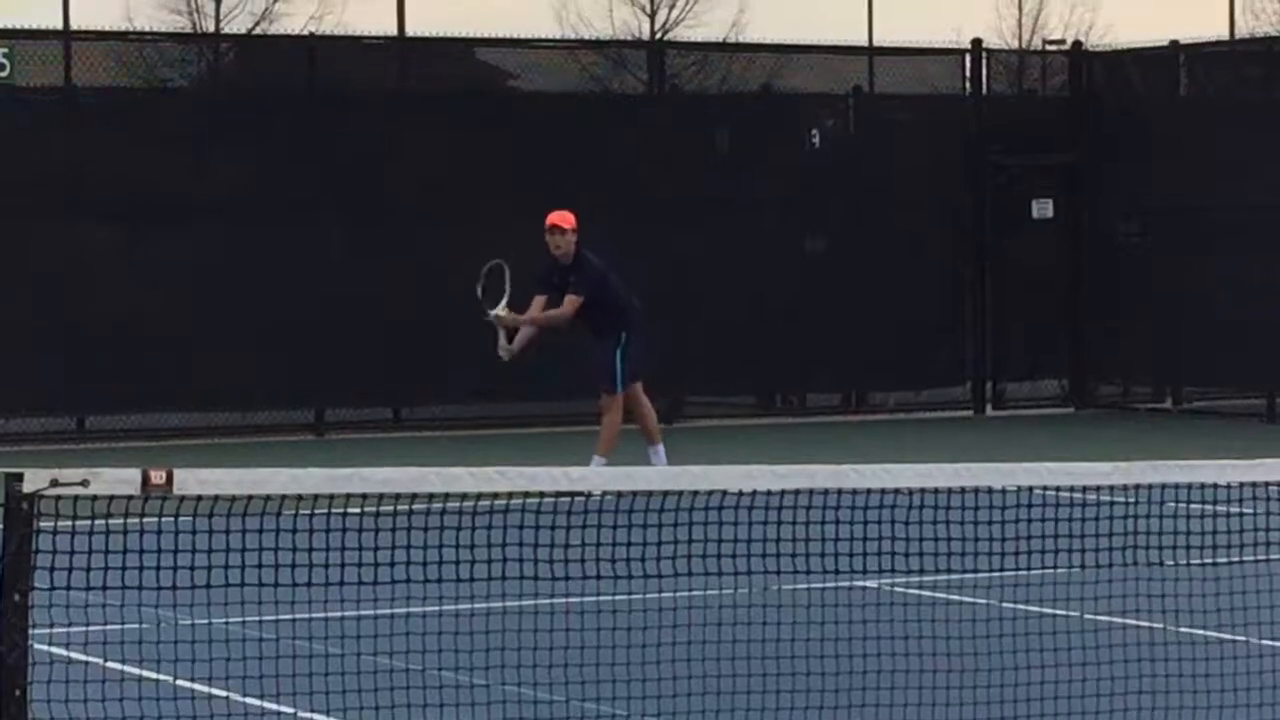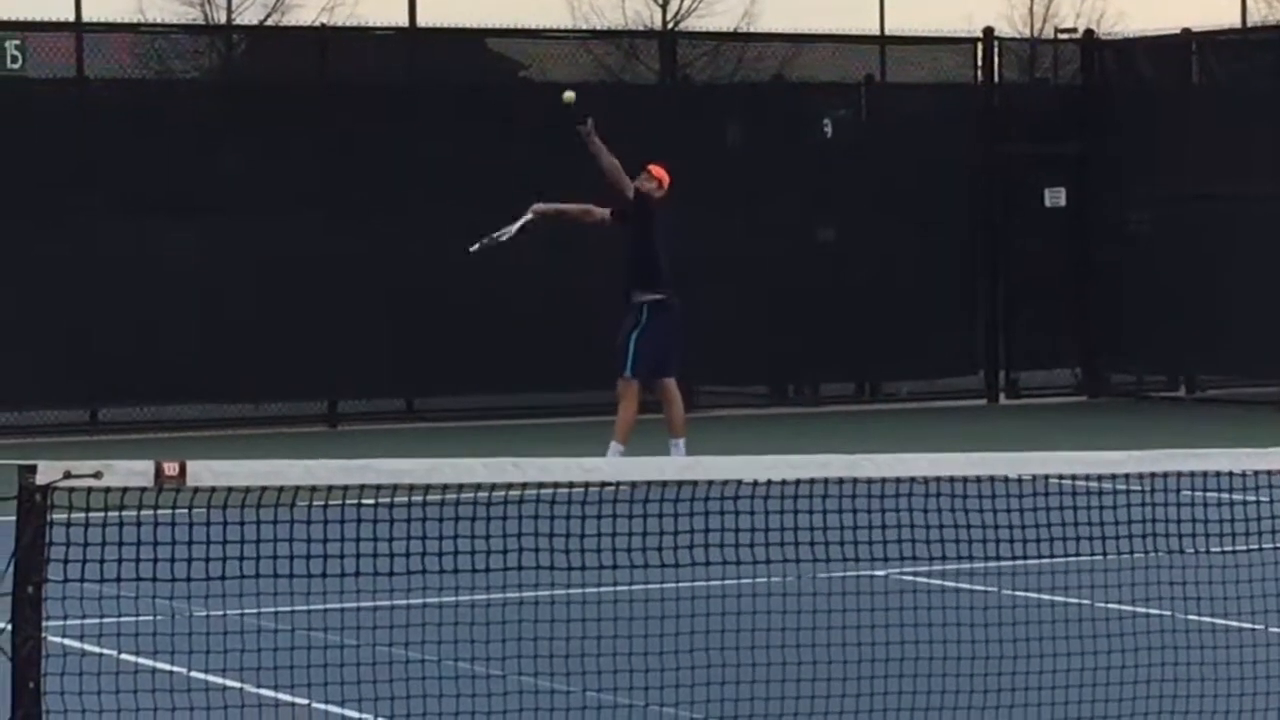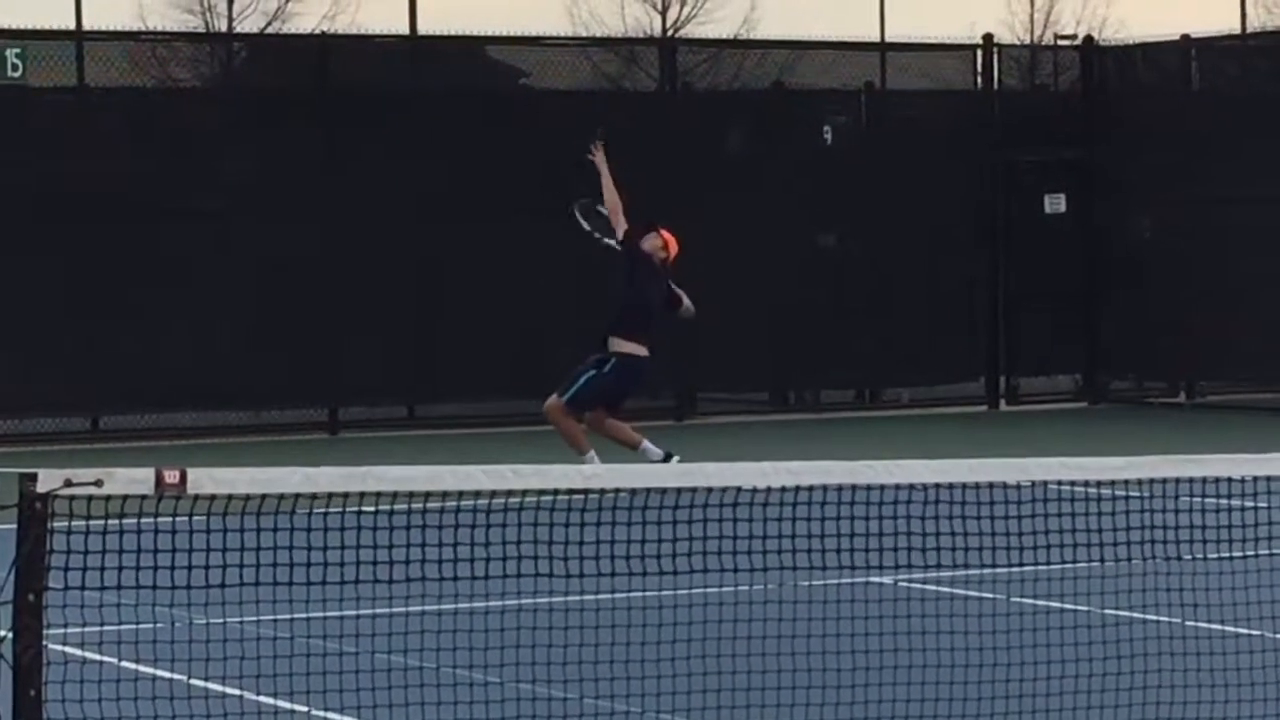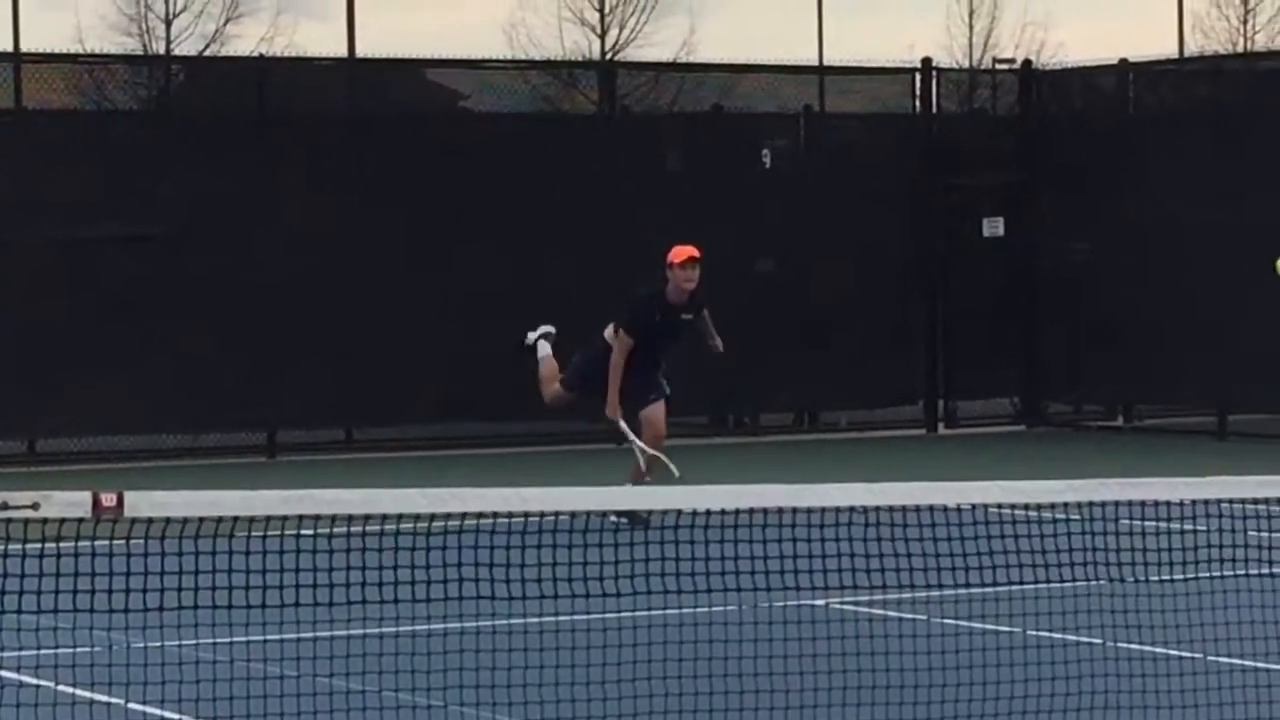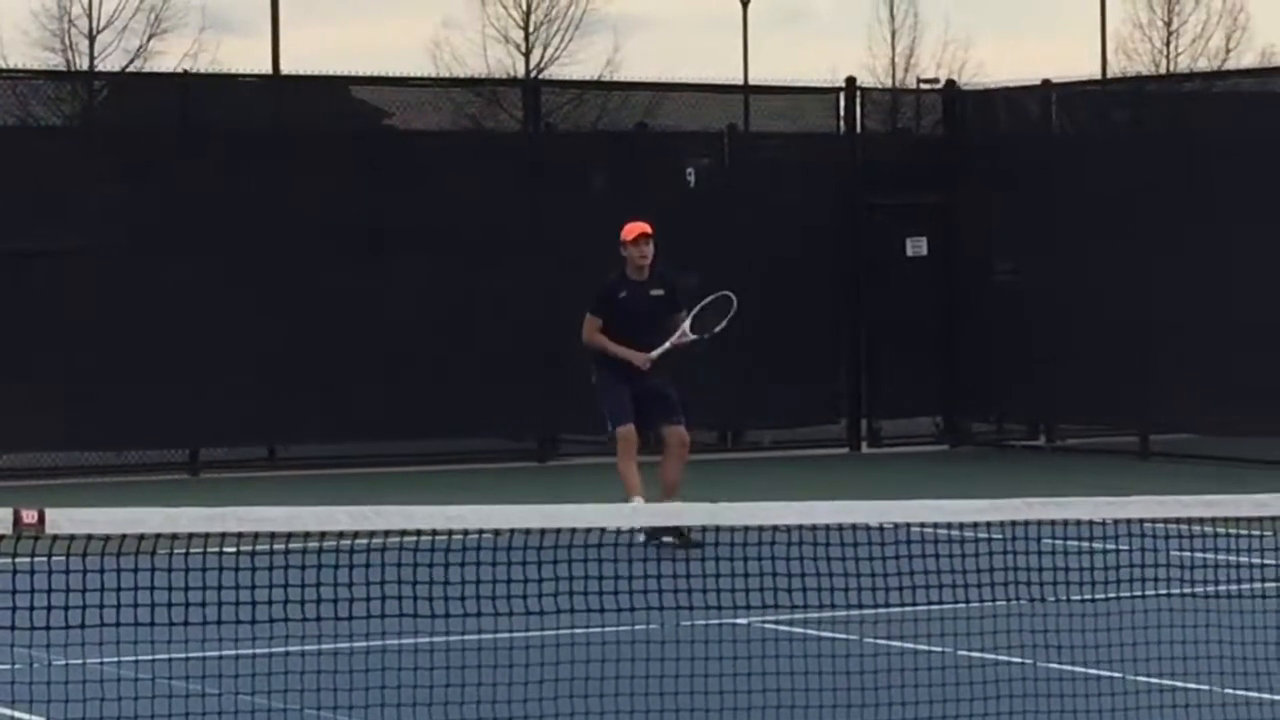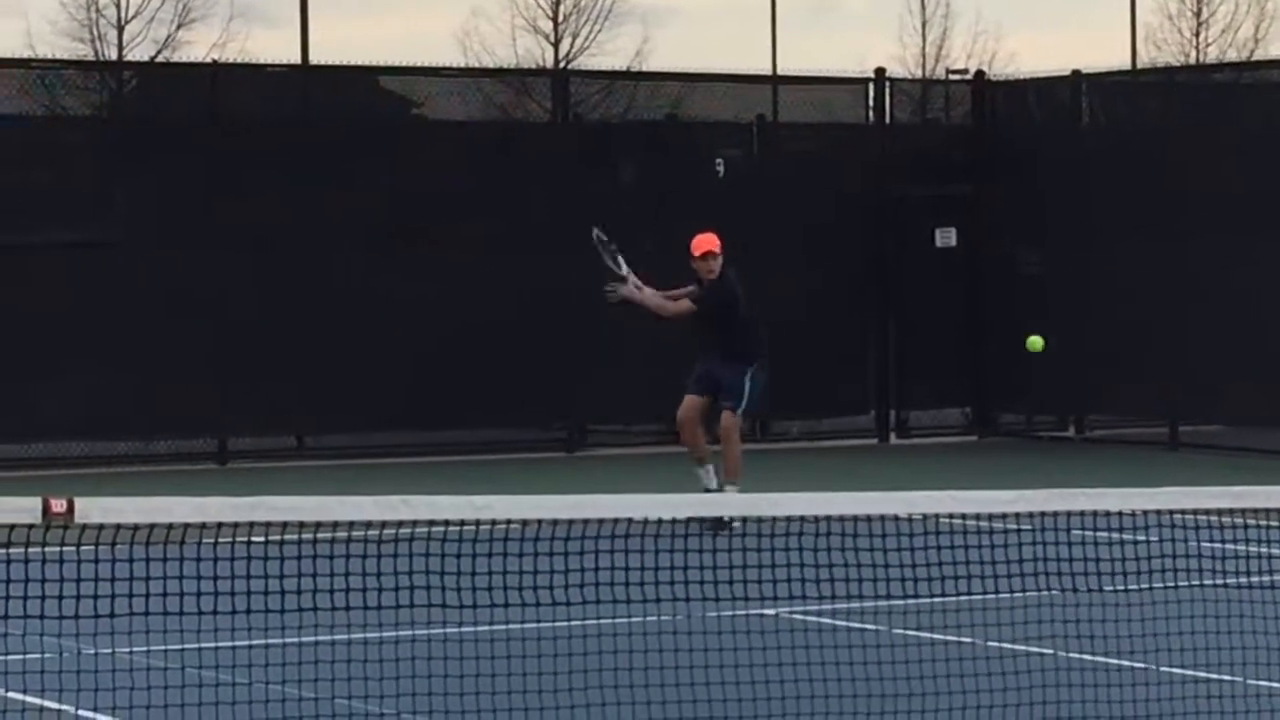
dt=0.7s
person 1, frame 1
left shoulder: (587, 266)
right shoulder: (552, 271)
left elbow: (565, 313)
right elbow: (535, 313)
left wrist: (517, 320)
right wrist: (514, 346)
left hip: (623, 328)
right hip: (608, 330)
left knee: (611, 400)
right knee: (634, 393)
left ankle: (596, 469)
right ankle: (659, 462)
person 1, frame 2
left shoulder: (646, 210)
right shoulder: (632, 213)
left elbow: (618, 178)
right elbow: (591, 212)
left wrist: (594, 142)
right wrist: (548, 208)
left hip: (651, 310)
right hip: (659, 309)
left knee: (627, 386)
right knee: (666, 384)
left ankle: (613, 460)
right ankle: (679, 455)
person 1, frame 3
left shoulder: (642, 265)
right shoulder: (662, 284)
left elbow: (615, 214)
right elbow: (688, 310)
left wrist: (602, 168)
left hip: (621, 361)
right hip: (630, 361)
left knee: (555, 409)
right knee: (596, 418)
right ankle: (659, 458)
person 1, frame 4
left shoulder: (694, 299)
right shoulder: (645, 306)
right elbow: (620, 351)
left wrist: (713, 336)
right wrist: (611, 399)
left hip: (647, 368)
right hip: (611, 354)
left knee: (656, 433)
right knee: (552, 395)
right ankle: (544, 341)
person 1, frame 5
left shoulder: (664, 285)
right shoulder: (612, 288)
left elbow: (681, 324)
right elbow: (588, 335)
right wrist: (628, 354)
left hip: (650, 374)
right hip: (613, 375)
left knee: (679, 441)
right knee: (628, 443)
person 1, frame 6
left shoulder: (723, 285)
right shoulder: (708, 281)
left elbow: (673, 311)
right elbow: (690, 292)
left wrist: (634, 295)
right wrist: (651, 292)
left hip: (743, 362)
right hip: (715, 360)
left knee: (728, 429)
right knee: (686, 419)
left ankle: (730, 496)
right ankle: (710, 484)
